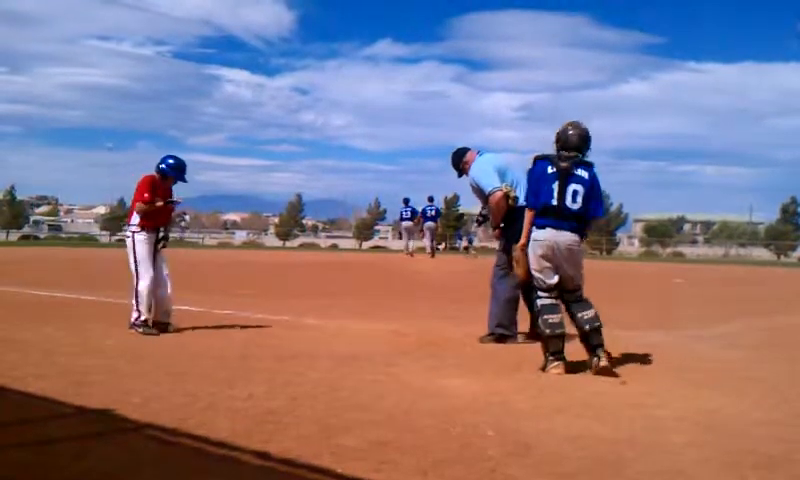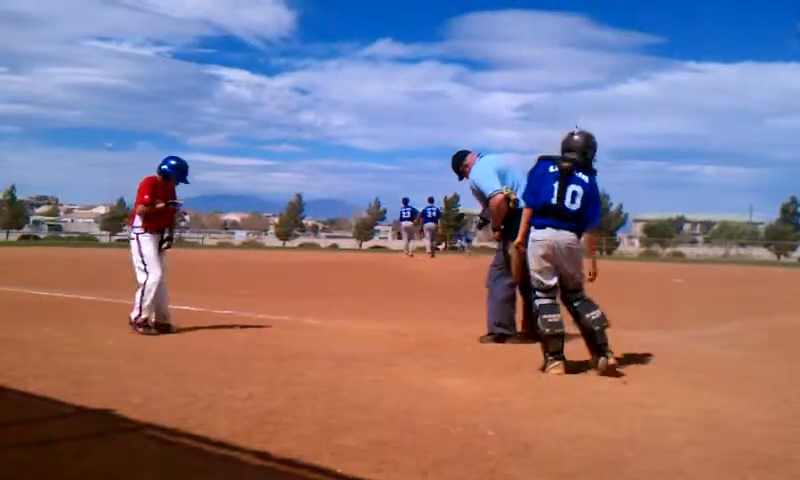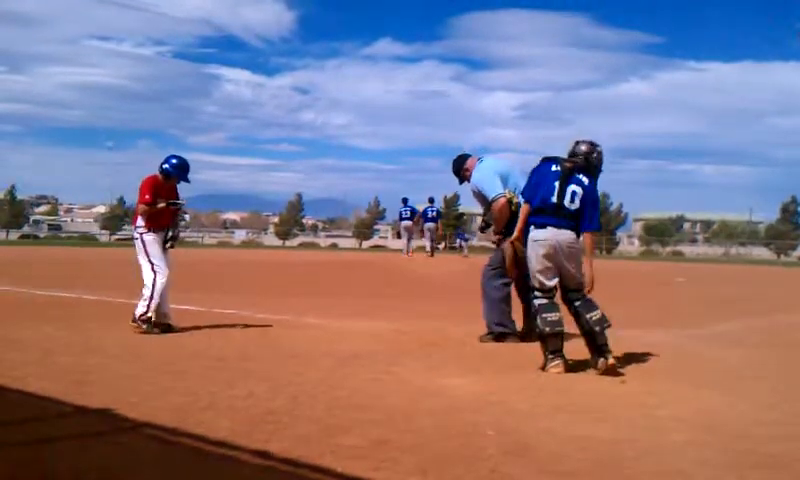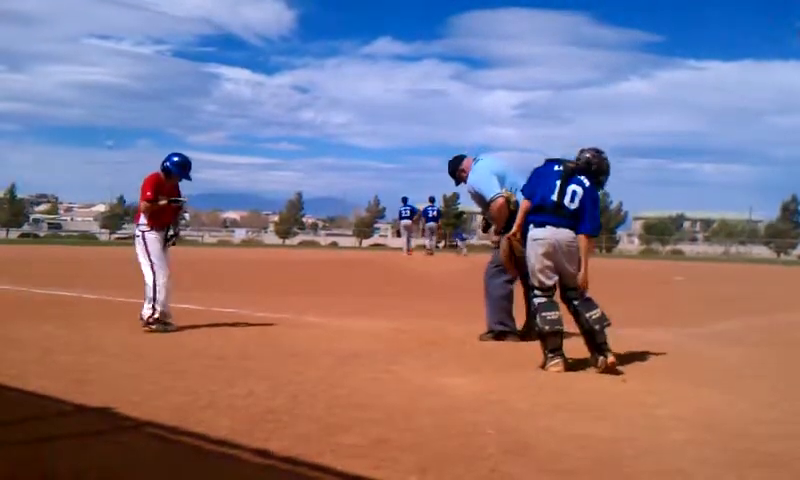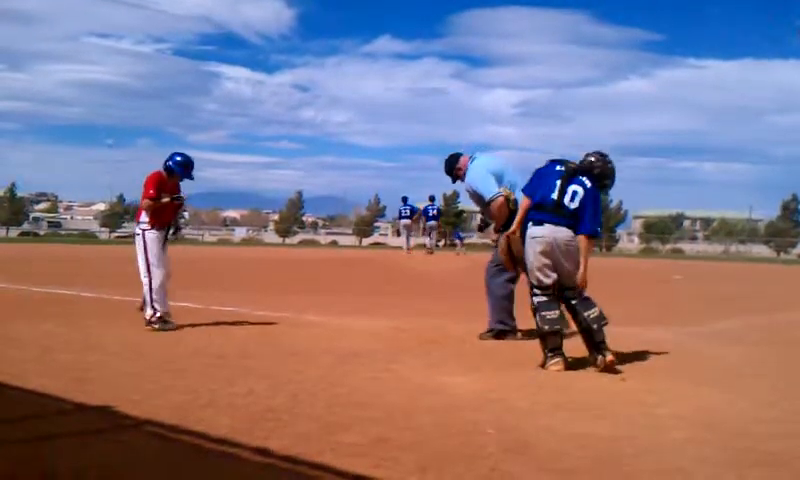
dt=0.1s
person 1, frame 1
left shoulder: (541, 165)
right shoulder: (587, 173)
left elbow: (532, 207)
right elbow: (593, 216)
left wrist: (524, 237)
right wrist: (581, 235)
left hip: (542, 235)
right hip: (571, 238)
left knee: (546, 294)
right knee: (574, 294)
left ankle: (555, 358)
right ankle: (598, 353)
person 1, frame 2
left shoulder: (543, 166)
right shoulder: (588, 178)
left elbow: (530, 205)
right elbow: (590, 225)
left wrist: (521, 235)
right wrist: (592, 259)
left hip: (541, 235)
right hip: (570, 238)
left knee: (545, 295)
right knee: (576, 295)
left ankle: (555, 358)
right ankle: (602, 353)
person 1, frame 3
left shoulder: (545, 167)
right shoulder: (588, 183)
left elbow: (527, 202)
right elbow: (588, 229)
left wrist: (518, 231)
right wrist: (589, 266)
left hip: (541, 234)
right hip: (569, 237)
left knee: (543, 294)
right knee: (577, 294)
left ankle: (555, 357)
right ankle: (602, 353)
person 1, frame 4
left shoulder: (548, 168)
right shoulder: (589, 186)
left elbow: (527, 199)
right elbow: (586, 232)
left wrist: (516, 227)
right wrist: (583, 268)
left hip: (540, 233)
right hip: (568, 236)
left knee: (543, 293)
right knee: (575, 293)
left ankle: (554, 356)
right ankle: (602, 351)
person 1, frame 5
left shoulder: (551, 168)
right shoulder: (591, 190)
left elbow: (528, 196)
right elbow: (585, 233)
left wrist: (516, 225)
right wrist: (583, 268)
left hip: (538, 231)
right hip: (566, 236)
left knee: (543, 292)
right knee: (574, 292)
left ankle: (554, 355)
right ankle: (601, 350)
person 2, frame 1
left shoulder: (477, 170)
right shoulder: (491, 158)
left elbow: (498, 197)
left wrist: (495, 226)
right wrist: (499, 223)
left hip: (519, 221)
left knee: (504, 276)
left ankle: (502, 331)
person 2, frame 2
left shoulder: (477, 172)
right shoulder: (491, 160)
left elbow: (498, 199)
left wrist: (496, 228)
right wrist: (499, 225)
left hip: (519, 222)
left knee: (501, 276)
left ankle: (502, 331)
right ankle: (533, 329)
person 2, frame 3
left shoulder: (479, 177)
right shoulder: (492, 162)
left elbow: (501, 203)
left wrist: (498, 231)
right wrist: (501, 228)
left knee: (494, 276)
right knee: (526, 279)
left ankle: (502, 330)
right ankle: (532, 329)
person 2, frame 4
left shoulder: (476, 177)
right shoulder: (488, 162)
left elbow: (499, 203)
left wrist: (498, 231)
right wrist: (499, 227)
left knee: (496, 275)
left ankle: (502, 329)
person 2, frame 5
left shoulder: (474, 176)
right shoulder: (485, 160)
left elbow: (499, 202)
left wrist: (497, 230)
right wrist: (499, 226)
left knee: (497, 273)
left ankle: (503, 328)
person 3, frame 1
left shoulder: (167, 188)
right shoulder: (148, 181)
left elbow: (167, 213)
right elbow: (140, 208)
left wrist: (165, 234)
right wrist: (162, 204)
left hip: (154, 235)
right hip: (139, 234)
left knee: (163, 278)
right knee: (145, 277)
left ankle: (160, 320)
right ankle: (138, 320)
person 3, frame 2
left shoulder: (170, 189)
right shoulder: (149, 183)
left elbow: (171, 214)
right elbow: (140, 210)
left wrist: (170, 235)
right wrist: (163, 205)
left hip: (158, 236)
right hip: (142, 235)
left knee: (161, 280)
right knee: (153, 275)
left ankle: (160, 321)
right ankle: (139, 319)
person 3, frame 3
left shoulder: (172, 188)
right shoulder: (150, 182)
left elbow: (174, 213)
right elbow: (141, 210)
left wrist: (174, 233)
right wrist: (164, 205)
left hip: (161, 235)
right hip: (145, 234)
left knee: (162, 275)
right knee: (160, 273)
left ankle: (161, 319)
right ankle: (142, 316)
person 3, frame 4
left shoulder: (173, 186)
right shoulder: (152, 180)
left elbow: (175, 211)
right elbow: (143, 207)
left wrist: (175, 231)
right wrist: (165, 202)
left hip: (161, 233)
right hip: (147, 233)
left knee: (162, 274)
right knee: (158, 274)
left ankle: (162, 318)
right ankle: (151, 317)
person 3, frame 5
left shoulder: (174, 184)
right shoulder: (155, 178)
left elbow: (174, 208)
right elbow: (146, 205)
left wrist: (175, 224)
right wrist: (168, 200)
left hip: (161, 232)
right hip: (148, 232)
left knee: (162, 274)
right knee: (154, 274)
left ankle: (161, 315)
right ankle: (153, 316)
